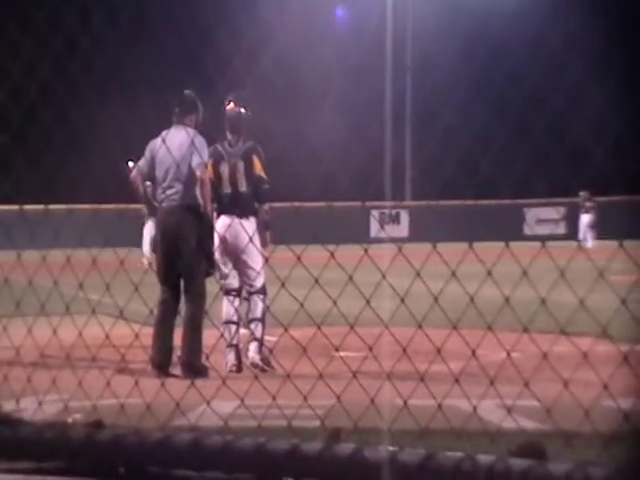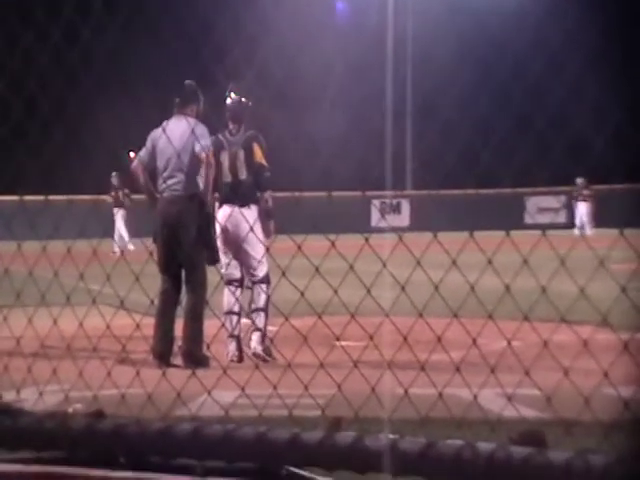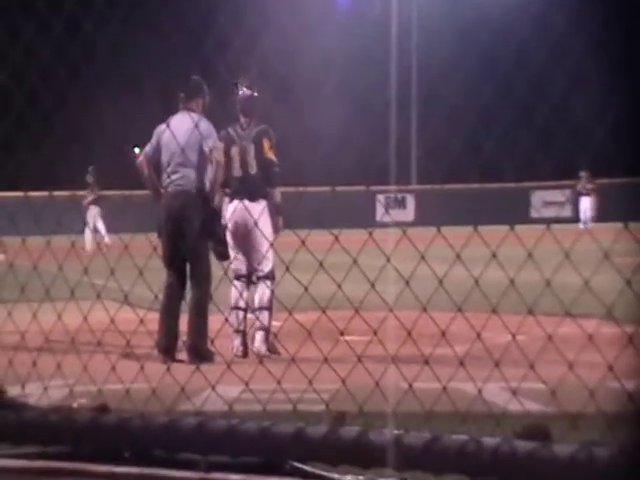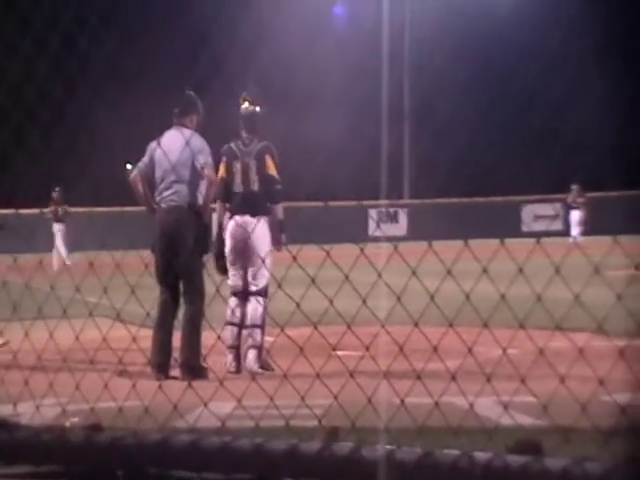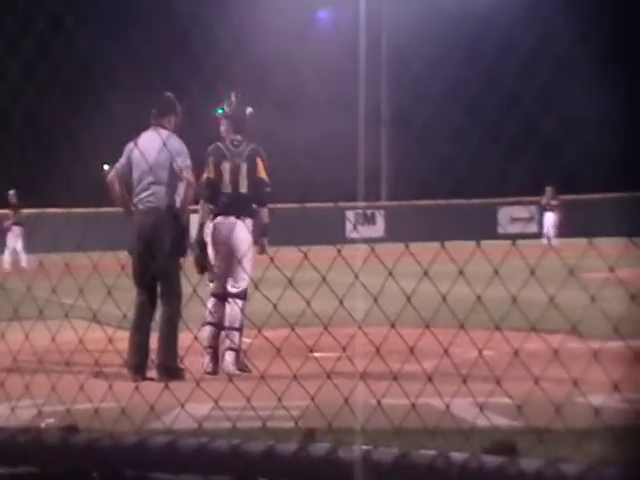
dt=0.4s
person 1, frame 1
left shoulder: (158, 141)
right shoulder: (194, 139)
left elbow: (136, 176)
right elbow: (201, 176)
left wrist: (154, 206)
right wrist: (207, 212)
left hip: (164, 217)
right hip: (188, 216)
left knee: (168, 292)
right knee: (194, 292)
left ankle: (160, 360)
right ankle: (190, 362)
person 1, frame 2
left shoulder: (159, 132)
right shoulder: (196, 128)
left elbow: (137, 166)
right elbow: (207, 159)
left wrist: (154, 197)
right wrist: (207, 196)
left hip: (165, 207)
right hip: (189, 206)
left knee: (168, 282)
right knee: (195, 281)
left ankle: (161, 351)
right ankle: (192, 352)
person 1, frame 3
left shoulder: (164, 127)
right shoulder: (202, 124)
left elbow: (142, 162)
right elbow: (217, 159)
left wrist: (158, 193)
right wrist: (212, 194)
left hip: (169, 202)
right hip: (193, 201)
left knee: (173, 276)
right knee: (199, 276)
left ankle: (166, 346)
right ankle: (196, 347)
person 1, frame 4
left shoulder: (158, 143)
right shoulder: (194, 140)
left elbow: (135, 178)
right elbow: (210, 177)
left wrist: (153, 208)
right wrist: (205, 211)
left hip: (163, 218)
right hip: (187, 217)
left knee: (167, 293)
right knee: (193, 293)
left ankle: (160, 363)
right ankle: (190, 364)
person 1, frame 5
left shoulder: (135, 144)
right shoulder: (172, 141)
left elbow: (113, 179)
right elbow: (188, 180)
left wrist: (130, 209)
right wrist: (183, 213)
left hip: (141, 220)
right hip: (164, 219)
left knee: (144, 294)
right knee: (170, 294)
left ankle: (136, 364)
right ankle: (166, 365)
person 2, frame 1
left shoulder: (214, 153)
right shoulder: (252, 150)
left elbow: (208, 194)
right elbow: (262, 193)
left wrist: (209, 231)
right wrist: (266, 227)
left hip: (222, 224)
right hip: (247, 223)
left knee: (230, 289)
right knee: (256, 288)
left ankle: (232, 353)
right ankle: (255, 348)
person 2, frame 2
left shoulder: (216, 143)
right shoulder: (253, 139)
left elbow: (210, 184)
right elbow: (263, 182)
right wrist: (269, 216)
left hip: (224, 213)
right hip: (248, 212)
left knee: (231, 280)
right knee: (259, 276)
left ankle: (233, 343)
right ankle: (258, 337)
person 2, frame 3
left shoulder: (226, 137)
right shoulder: (263, 133)
left elbow: (219, 179)
right elbow: (272, 177)
right wrist: (278, 212)
left hip: (234, 208)
right hip: (258, 207)
left knee: (239, 275)
right knee: (264, 273)
left ankle: (238, 339)
right ankle: (261, 336)
person 2, frame 4
left shoulder: (228, 152)
right shoulder: (265, 150)
left elbow: (221, 196)
right elbow: (274, 193)
left wrist: (220, 231)
right wrist: (280, 228)
left hip: (234, 223)
right hip: (258, 223)
left knee: (236, 289)
right knee: (257, 289)
left ankle: (232, 355)
right ankle: (254, 354)
person 2, frame 5
left shoulder: (215, 152)
right shoulder: (254, 153)
left elbow: (206, 196)
right elbow: (262, 197)
left wrist: (200, 231)
right wrist: (264, 232)
left hip: (218, 224)
right hip: (243, 225)
left knee: (217, 290)
right knee: (237, 291)
left ankle: (210, 355)
right ankle: (231, 355)
